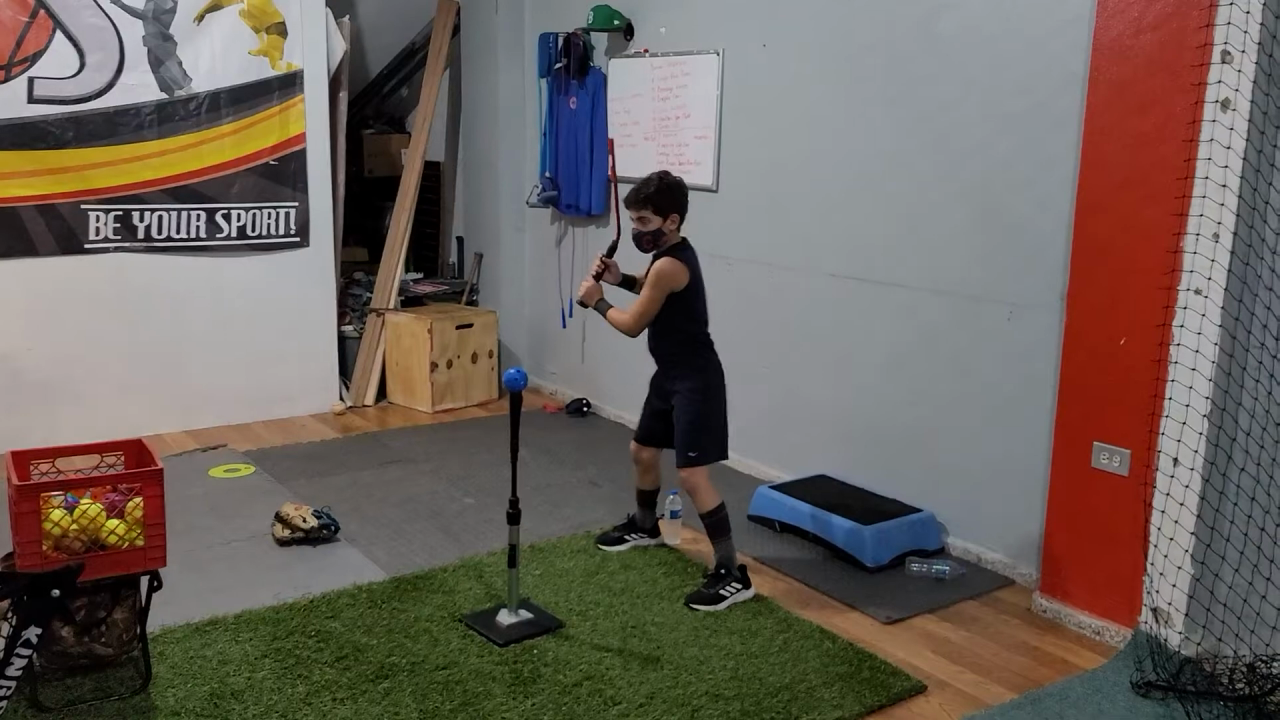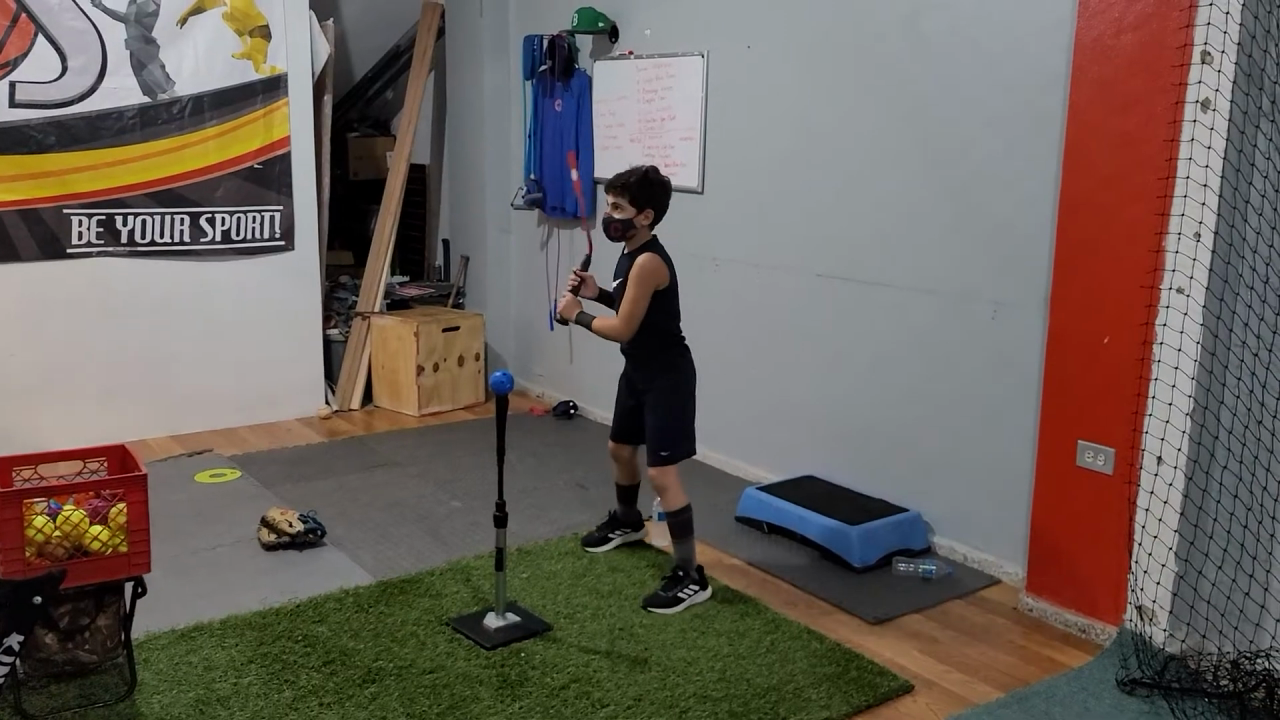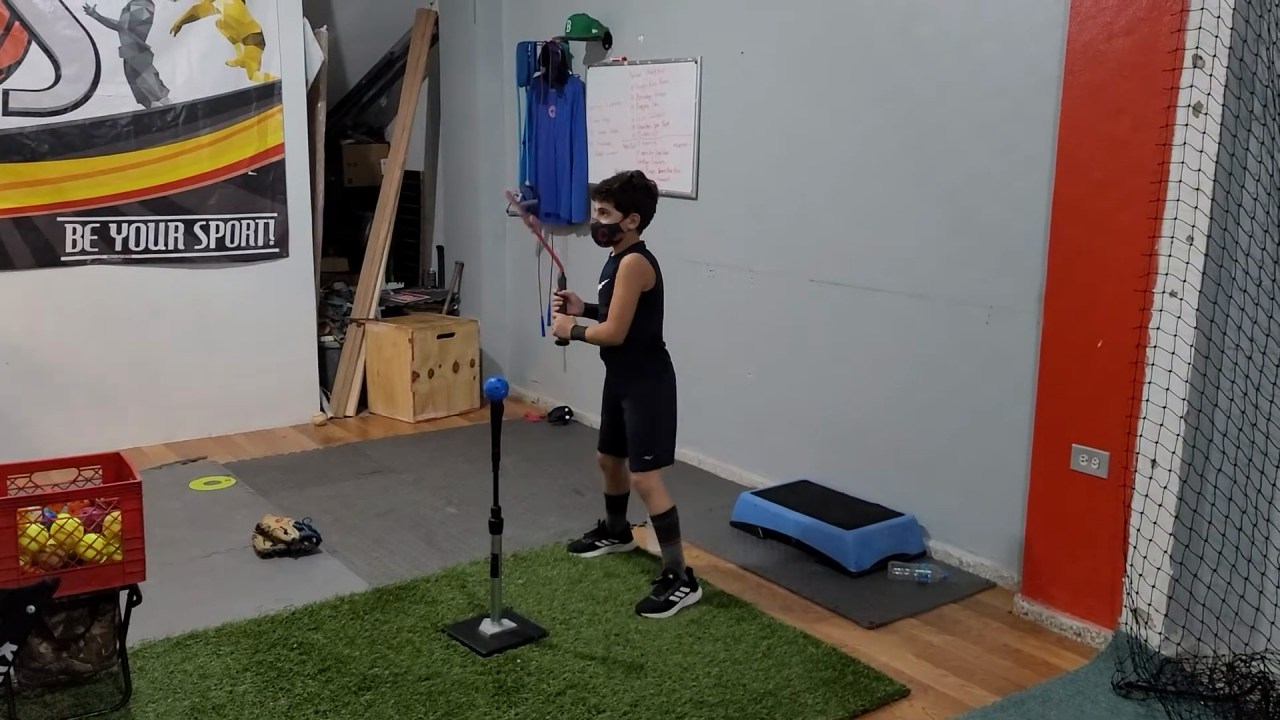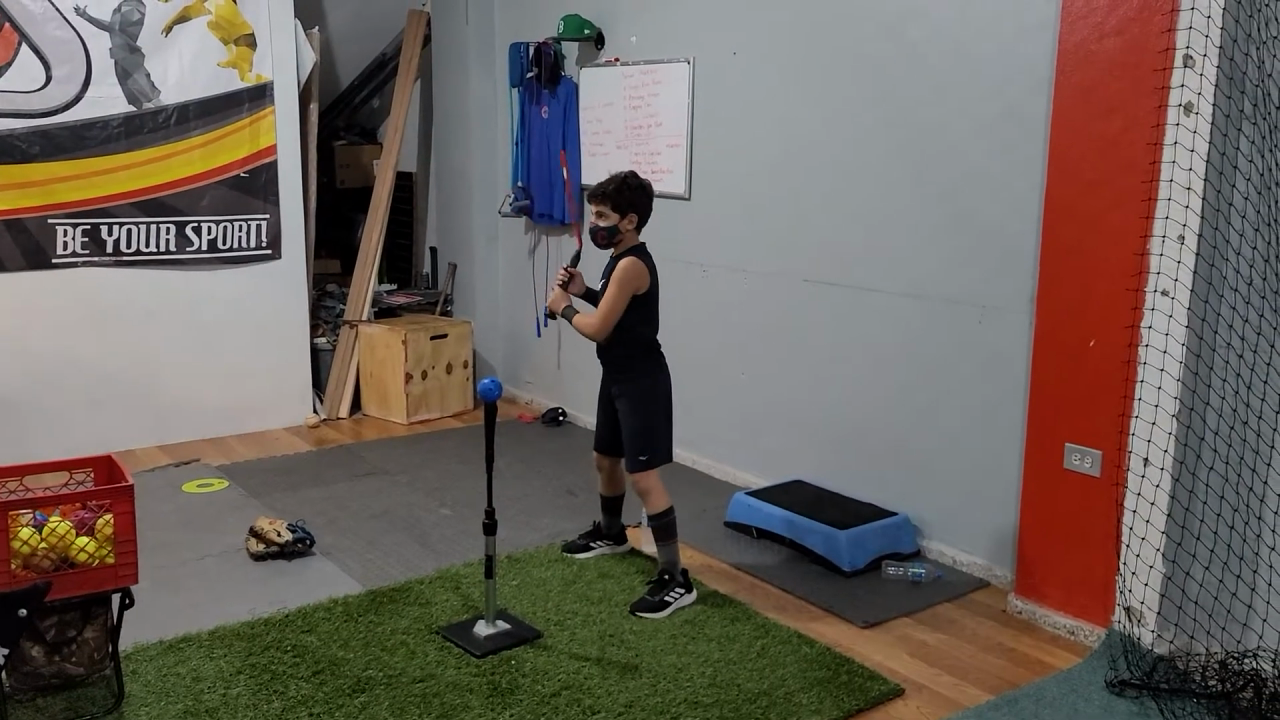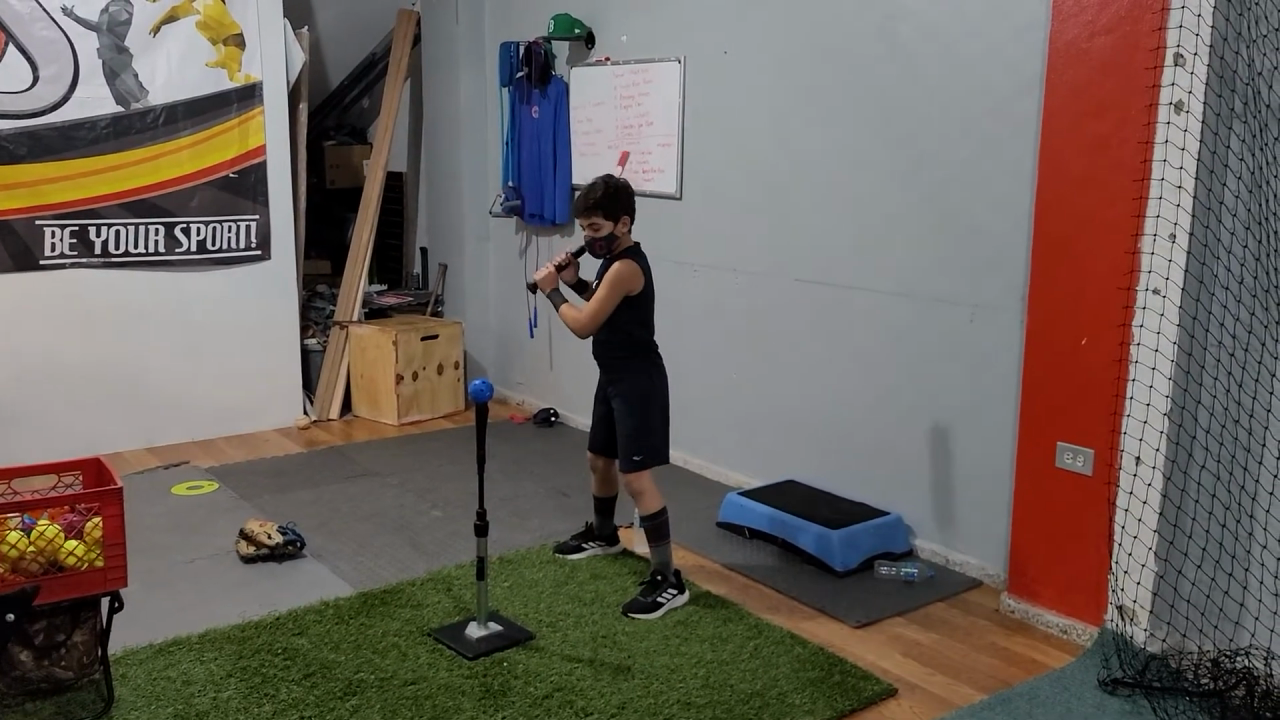
dt=0.7s
person 1, frame 1
left shoulder: (669, 265)
right shoulder: (673, 253)
left elbow: (633, 324)
right elbow: (650, 286)
left wrist: (597, 301)
right wrist: (619, 277)
left hip: (695, 379)
right hip: (671, 374)
left knee: (692, 475)
right knee: (642, 450)
left ankle: (732, 574)
right ankle: (644, 526)
person 1, frame 2
left shoulder: (649, 261)
right shoulder: (631, 253)
left elbow: (622, 330)
left wrist: (577, 314)
right wrist: (599, 293)
left hip: (667, 376)
right hip: (638, 370)
left knee: (662, 473)
right knee: (620, 446)
left ankle: (690, 577)
right ankle: (626, 522)
person 1, frame 3
left shoulder: (634, 262)
right shoulder: (618, 259)
left elbow: (615, 332)
left wrist: (572, 329)
right wrist: (584, 307)
left hip: (647, 382)
right hip: (621, 378)
left knee: (644, 478)
right knee: (609, 459)
left ankle: (681, 578)
right ankle: (615, 532)
person 1, frame 4
left shoulder: (631, 264)
right shoulder: (622, 259)
left elbow: (597, 329)
left wrist: (564, 307)
right wrist: (584, 291)
left hip: (640, 381)
right hip: (618, 377)
left knee: (643, 477)
right knee: (606, 459)
left ankle: (675, 579)
right ankle: (610, 533)
person 1, frame 5
left shoulder: (626, 267)
right shoulder: (616, 260)
left elbow: (583, 325)
right elbow: (601, 306)
left wrist: (552, 290)
right wrist: (575, 282)
left hip: (638, 381)
right hip: (614, 377)
left knee: (637, 478)
right knee: (599, 459)
left ankle: (668, 580)
right ankle: (603, 534)
